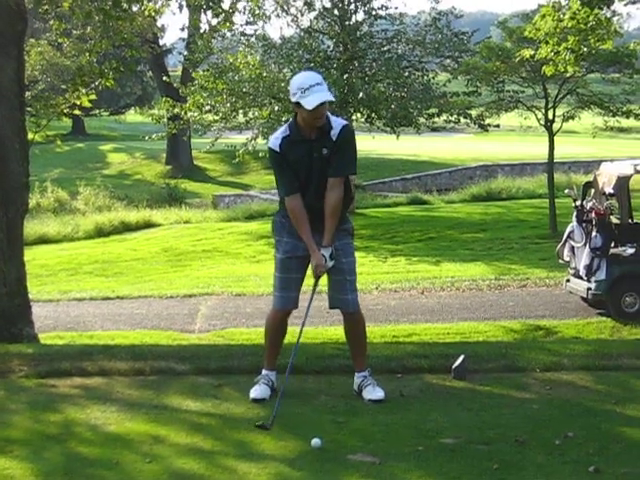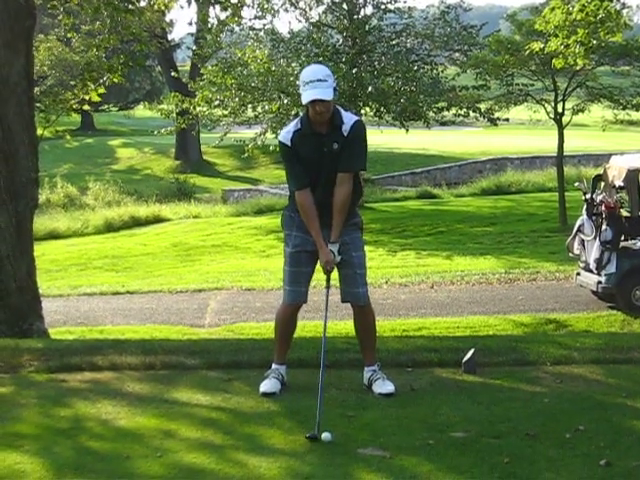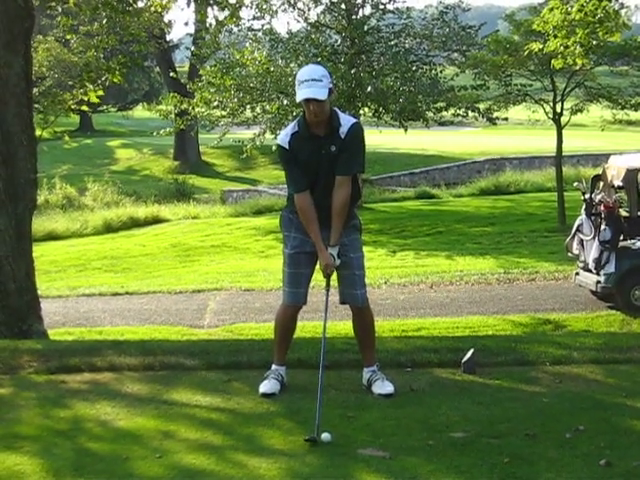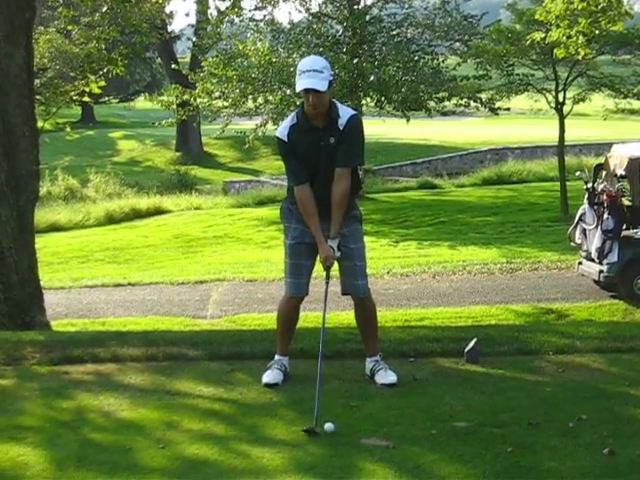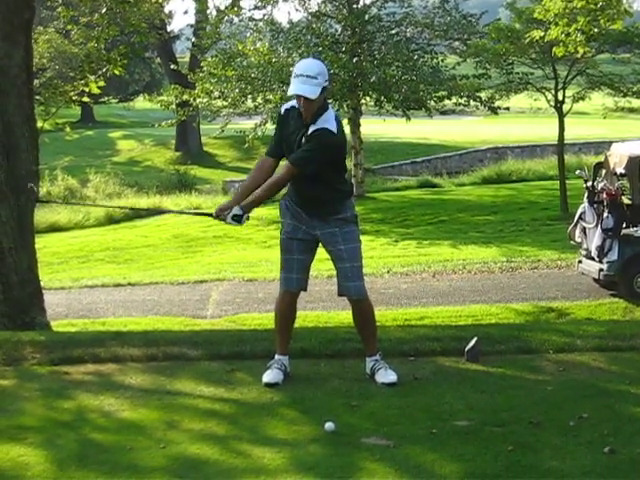
dt=0.7s
person 1, frame 1
left shoulder: (341, 131)
right shoulder: (279, 144)
left elbow: (335, 190)
right elbow: (292, 199)
left wrist: (327, 245)
right wrist: (312, 249)
left hip: (336, 227)
right hip: (292, 228)
left knee: (350, 306)
right knee: (281, 306)
left ankle: (362, 375)
right ankle: (268, 374)
person 1, frame 2
left shoulder: (353, 127)
right shoulder: (290, 137)
left elbow: (344, 185)
right elbow: (302, 194)
left wrist: (334, 240)
right wrist: (320, 245)
left hip: (345, 221)
right hip: (301, 223)
left knee: (360, 299)
right knee: (291, 300)
left ankle: (372, 369)
right ankle: (278, 368)
person 1, frame 3
left shoulder: (350, 129)
right shoulder: (288, 140)
left elbow: (343, 188)
right elbow: (301, 196)
left wrist: (334, 243)
right wrist: (320, 249)
left hip: (344, 222)
right hip: (300, 224)
left knee: (359, 301)
right knee: (291, 302)
left ankle: (371, 370)
right ankle: (277, 369)
person 1, frame 4
left shoulder: (349, 122)
right shoulder: (288, 132)
left elbow: (342, 181)
right elbow: (301, 189)
left wrist: (333, 235)
right wrist: (319, 241)
left hip: (344, 214)
right hip: (300, 216)
left knee: (360, 291)
right knee: (294, 293)
left ankle: (374, 360)
right ankle: (281, 359)
person 1, frame 5
left shoulder: (327, 132)
right shoulder: (288, 113)
left elbow: (282, 176)
right elbow: (267, 162)
left wrist: (243, 208)
right wrist: (234, 200)
left hip: (336, 216)
right hip: (298, 212)
left knee: (355, 292)
right knee: (289, 290)
left ankle: (373, 359)
right ankle: (280, 359)
